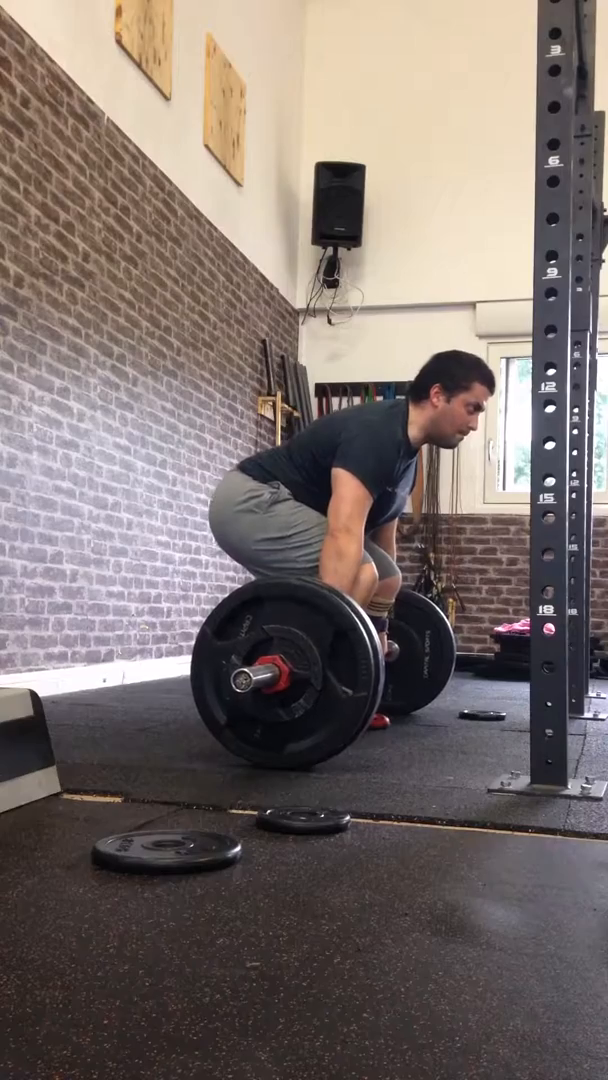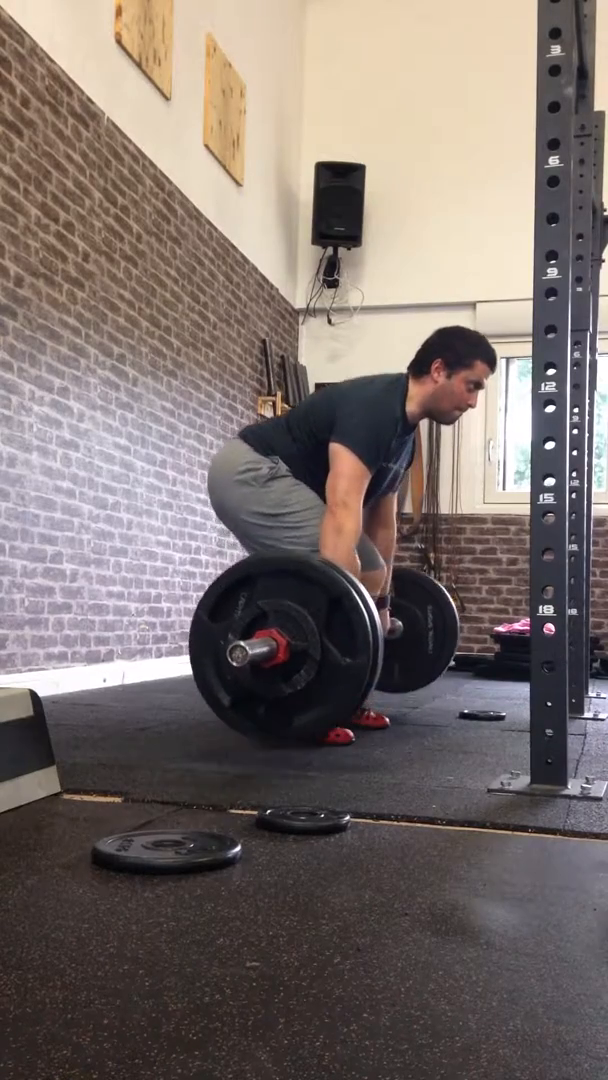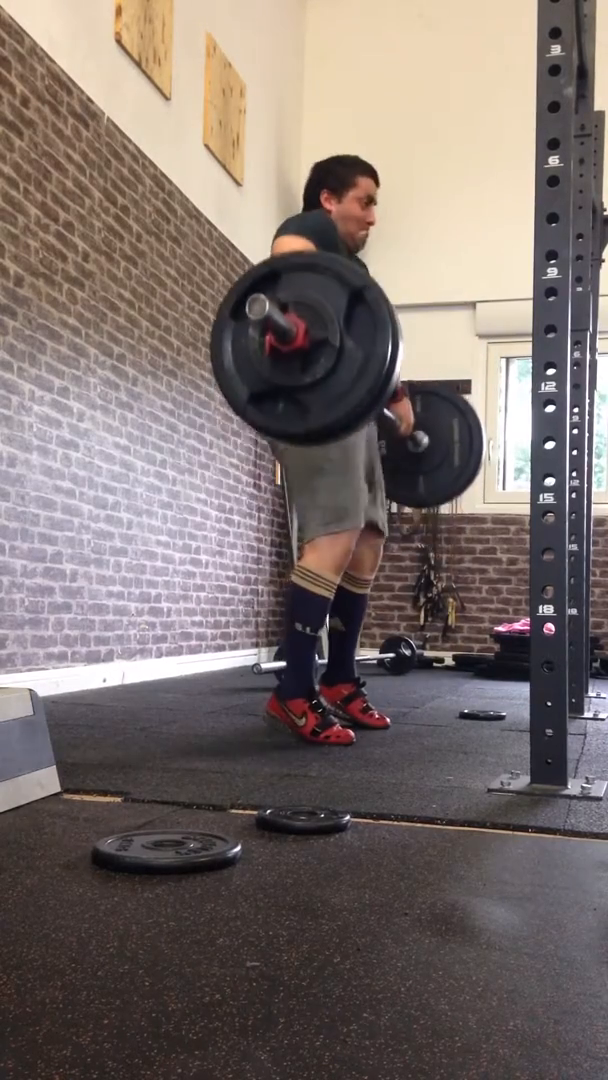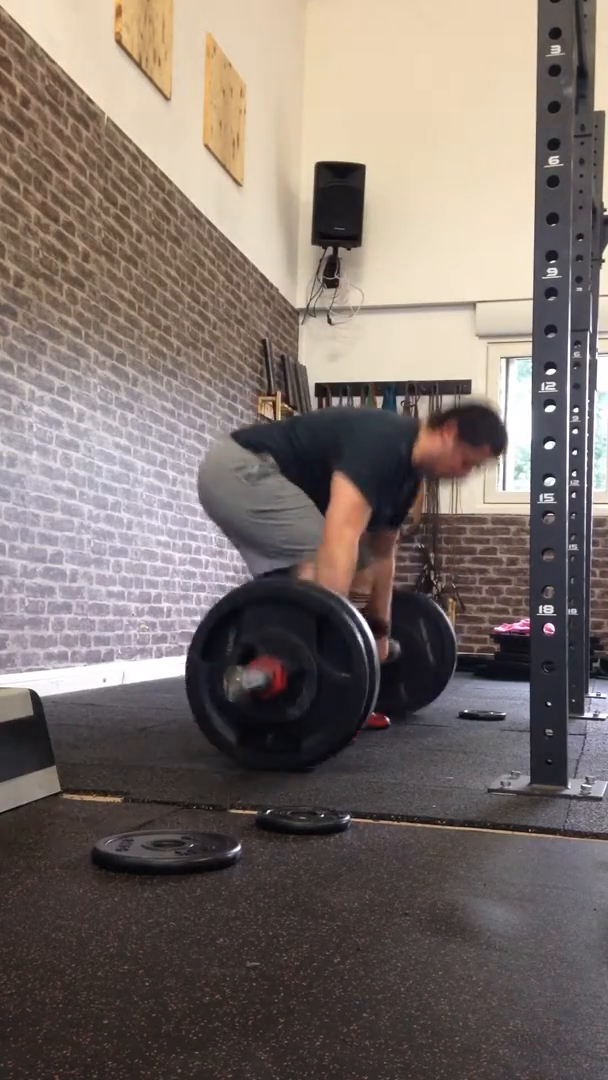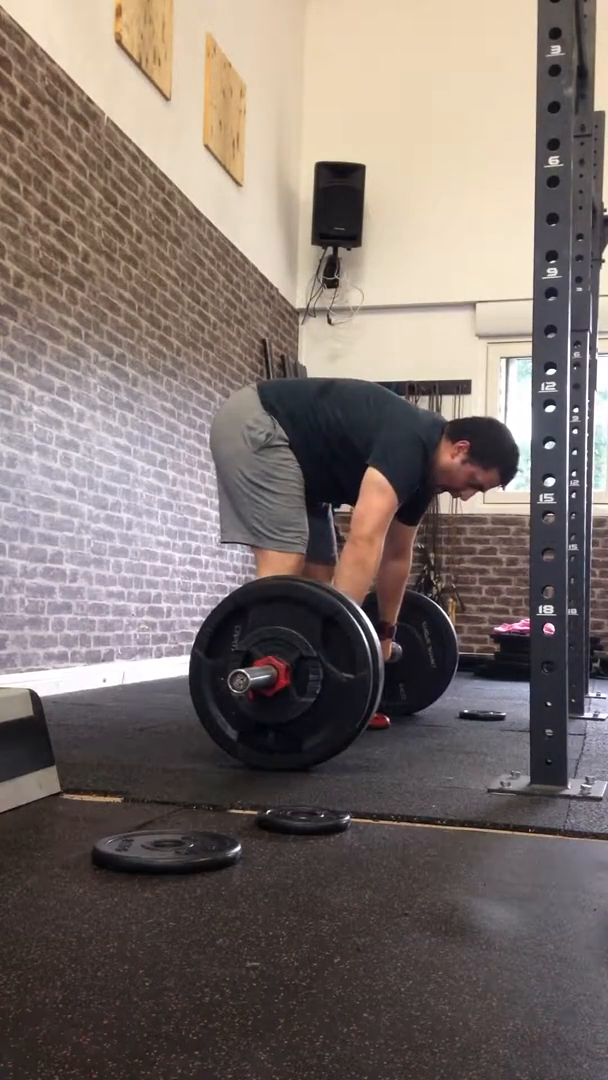
dt=1s
person 1, frame 1
left shoulder: (404, 450)
right shoulder: (376, 435)
left elbow: (382, 536)
right elbow: (344, 535)
left wrist: (378, 631)
left hip: (276, 508)
right hip: (249, 502)
left knee: (387, 579)
right knee: (356, 574)
person 1, frame 2
left shoulder: (403, 427)
right shoulder: (374, 409)
left elbow: (382, 520)
right elbow: (343, 512)
left wrist: (382, 602)
left hip: (277, 480)
right hip: (250, 472)
left knee: (368, 574)
right knee: (340, 572)
person 1, frame 3
left shoulder: (341, 258)
right shoulder: (310, 229)
left wrist: (394, 395)
left knee: (366, 547)
right knee: (334, 540)
left ankle: (340, 684)
right ankle: (294, 694)
person 1, frame 4
left shoulder: (406, 473)
right shoulder: (383, 447)
left elbow: (383, 555)
right elbow: (339, 541)
left wrist: (380, 629)
left hip: (262, 476)
right hip: (237, 467)
left knee: (362, 573)
right knee: (320, 564)
person 1, frame 5
left shoulder: (423, 471)
right shoulder: (409, 444)
left elbow: (396, 556)
right elbow: (364, 541)
left wrist: (385, 634)
left hip: (293, 451)
right hip: (255, 425)
left knee: (319, 574)
right knee: (284, 564)
